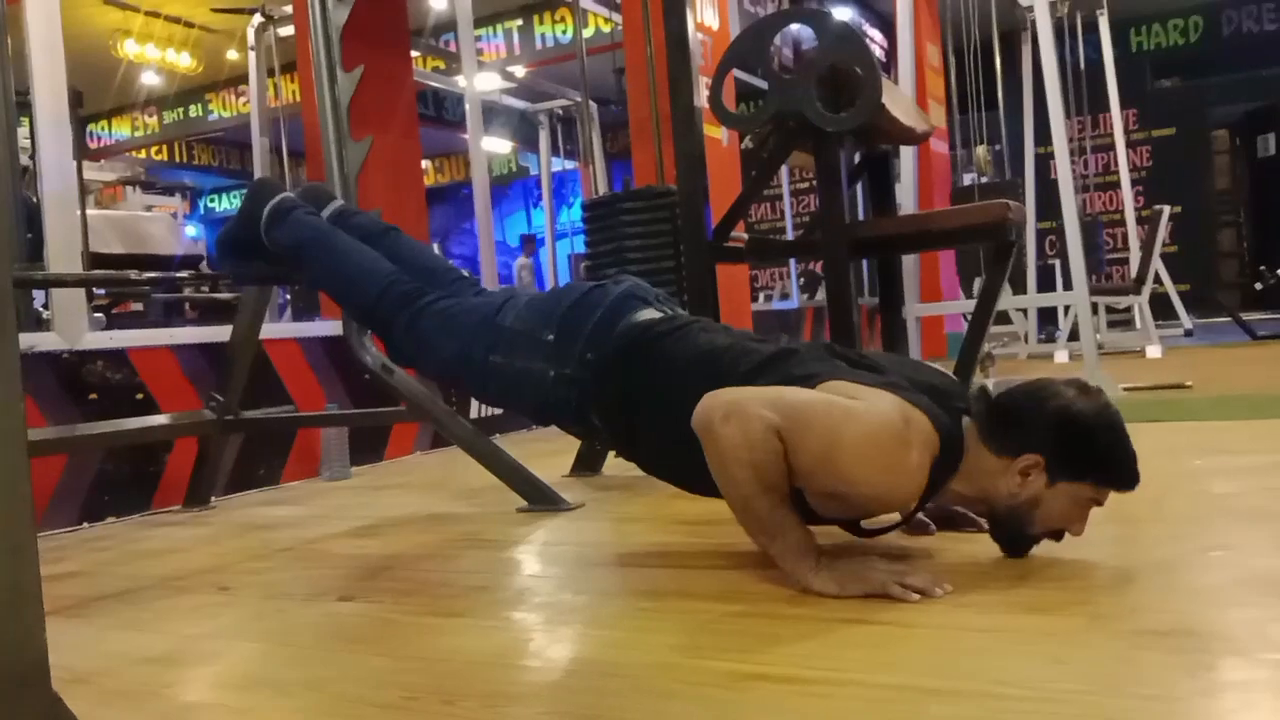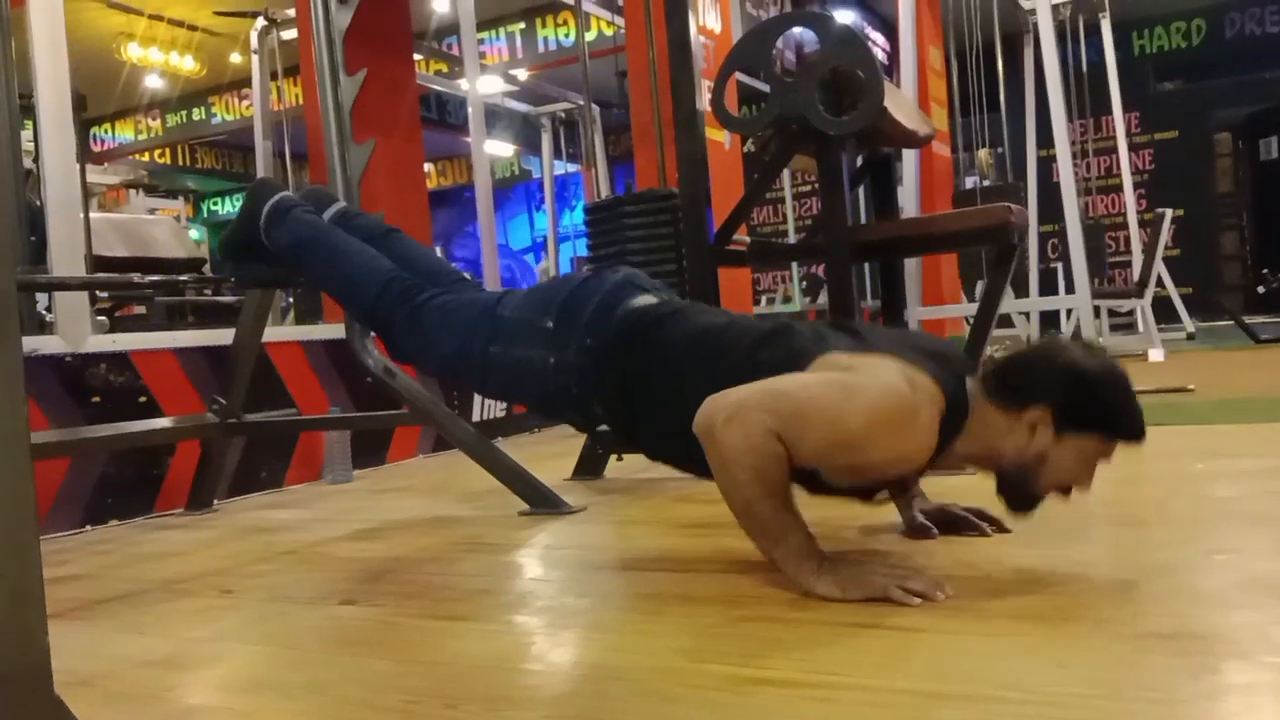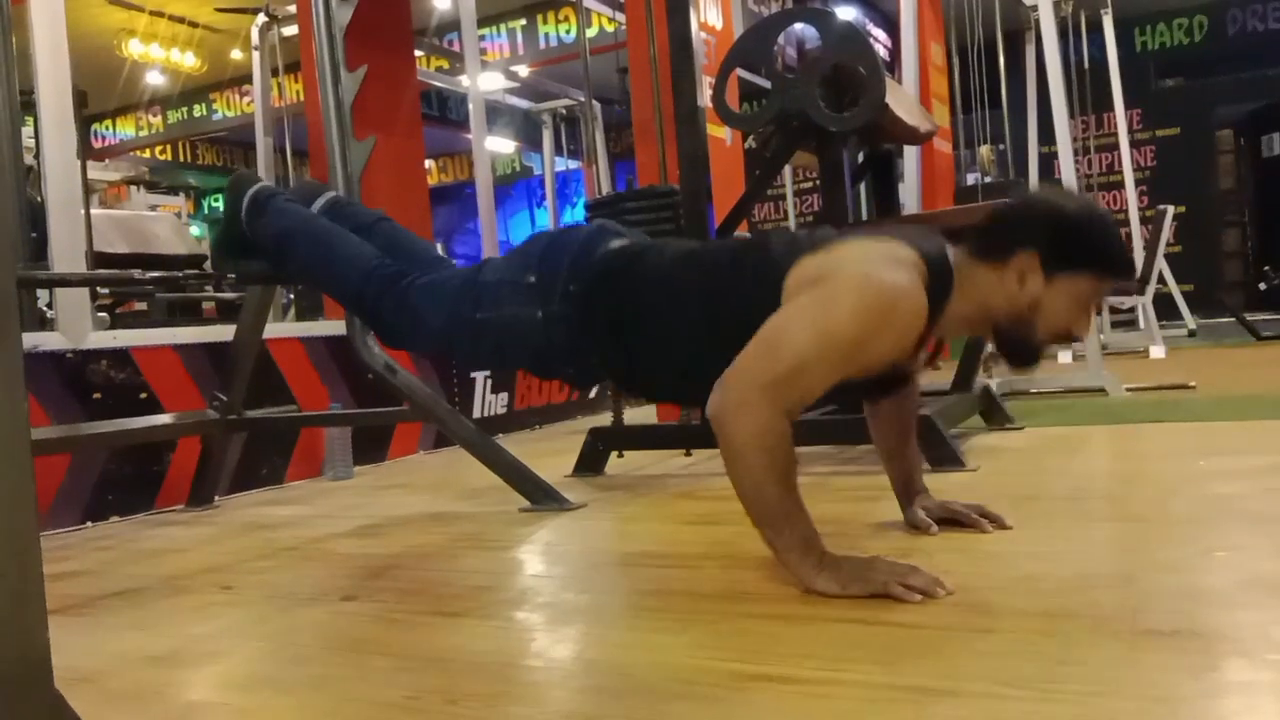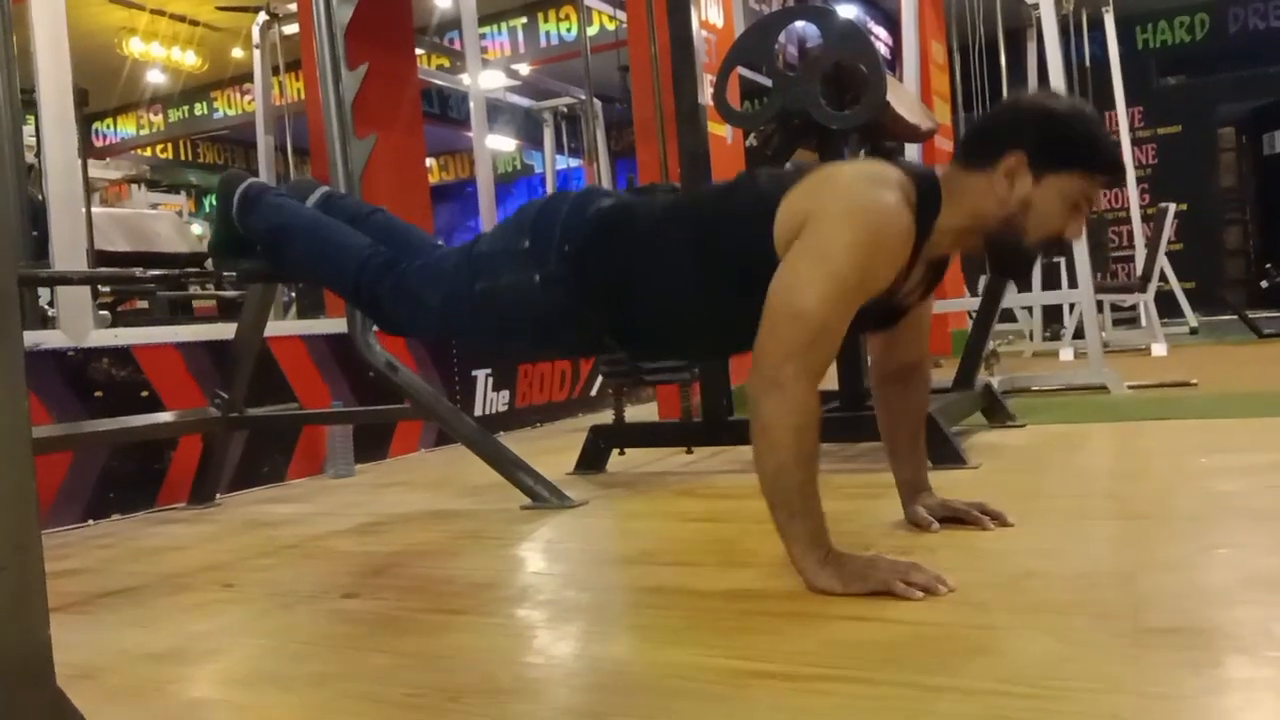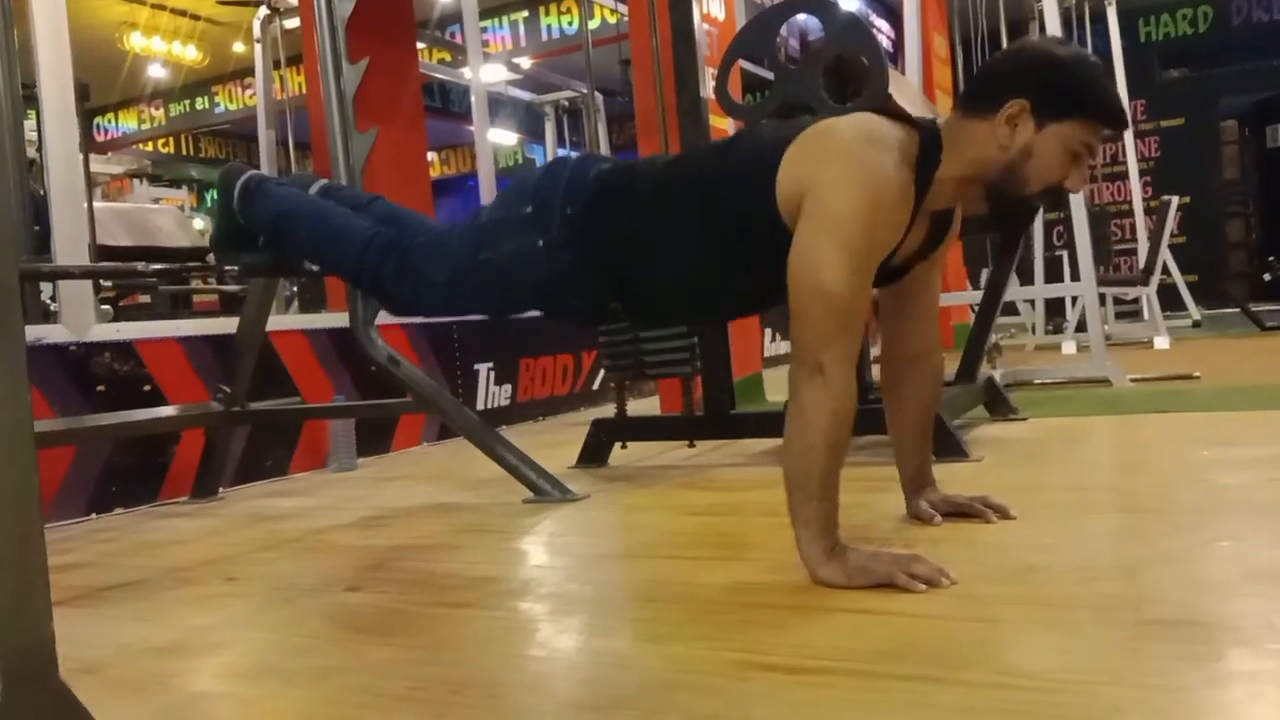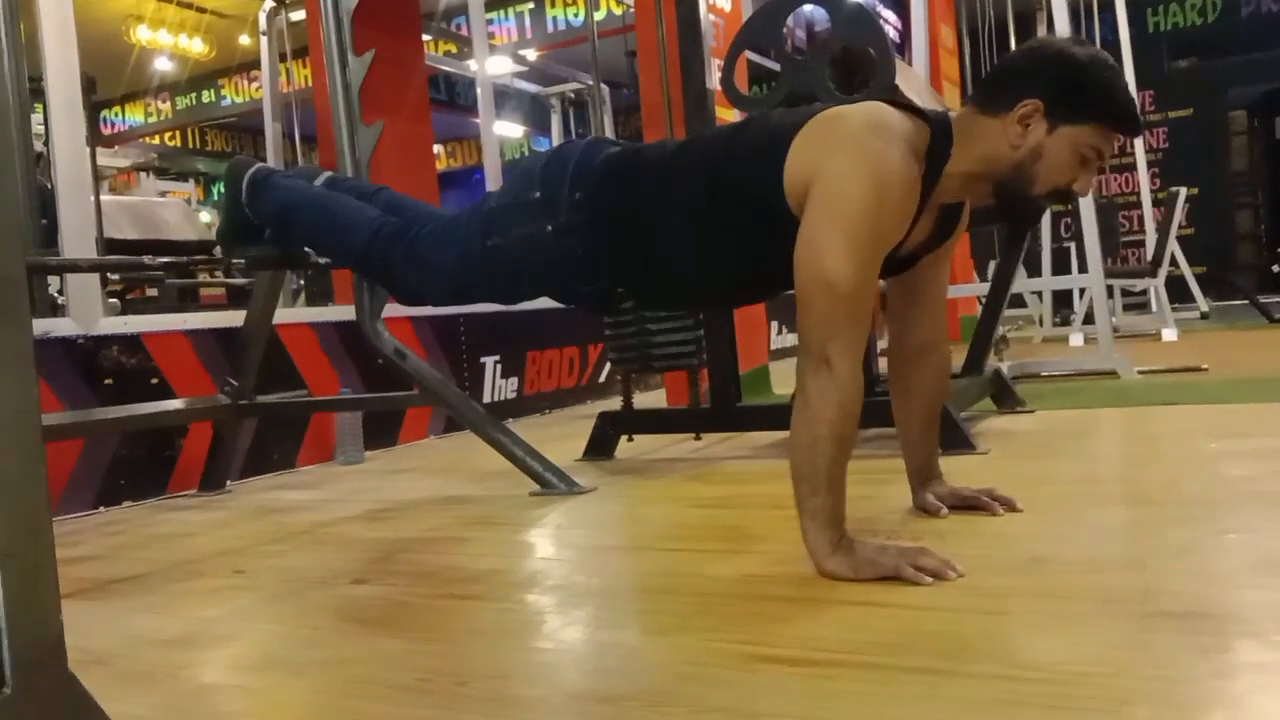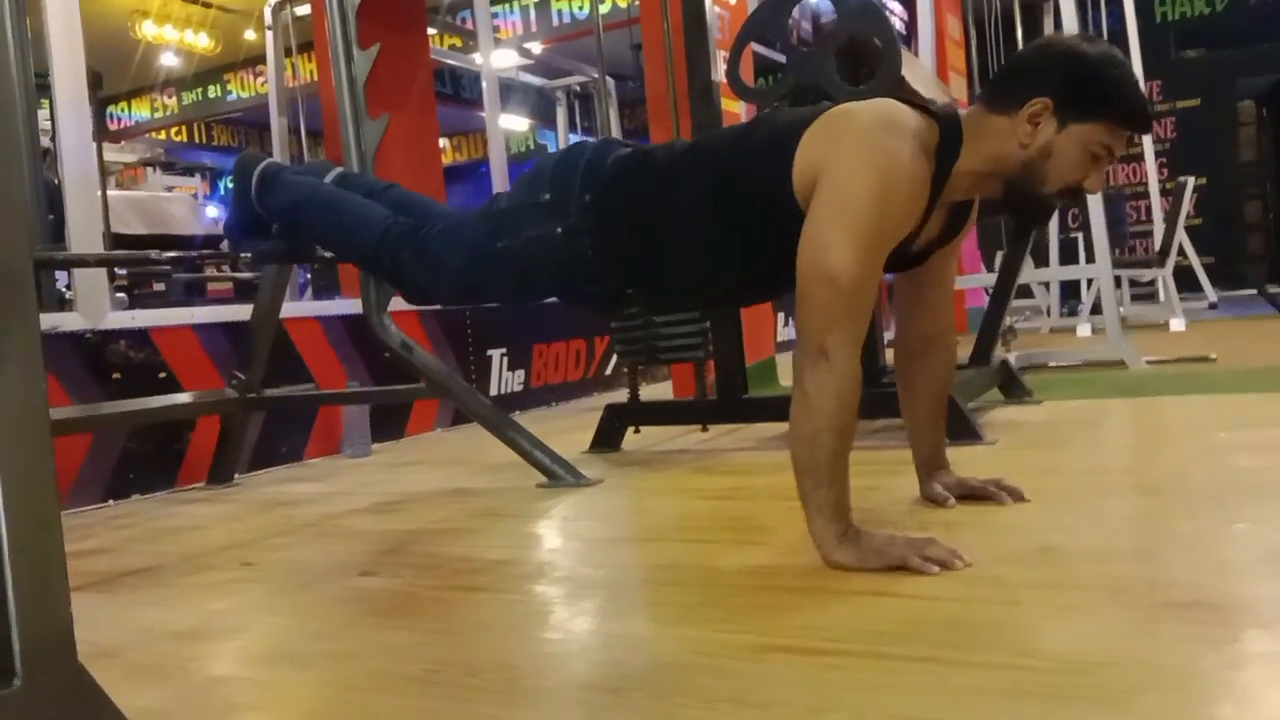
dt=0.2s
person 1, frame 1
left shoulder: (950, 410)
right shoulder: (898, 455)
right elbow: (730, 416)
left wrist: (911, 512)
right wrist: (810, 563)
left hip: (646, 327)
right hip: (594, 361)
left knee: (451, 304)
right knee: (417, 322)
left ankle: (323, 212)
right ankle: (278, 220)
person 1, frame 2
left shoulder: (953, 380)
right shoulder: (906, 418)
right elbow: (730, 421)
left wrist: (910, 501)
right wrist: (813, 568)
left hip: (644, 320)
right hip: (594, 350)
left knee: (451, 301)
right knee: (413, 318)
left ankle: (324, 214)
right ankle: (277, 220)
person 1, frame 3
left shoulder: (937, 276)
right shoulder: (891, 295)
left elbow: (887, 379)
right elbow: (742, 403)
left wrist: (913, 497)
right wrist: (814, 564)
left hip: (631, 282)
right hip: (581, 301)
left knee: (437, 285)
right knee: (403, 303)
left ankle: (321, 208)
right ankle: (264, 213)
person 1, frame 4
left shoulder: (931, 227)
right shoulder: (876, 218)
left elbow: (900, 365)
right elbow: (782, 381)
left wrist: (917, 494)
right wrist: (818, 560)
left hip: (619, 265)
right hip: (574, 264)
left knee: (423, 273)
right knee: (401, 289)
left ankle: (317, 202)
right ankle: (258, 210)
person 1, frame 5
left shoulder: (939, 194)
right shoulder: (872, 174)
left elbow: (913, 348)
right elbow: (822, 368)
left wrist: (920, 488)
right wrist: (824, 552)
left hip: (615, 253)
right hip: (574, 230)
left knee: (421, 263)
right knee: (400, 272)
left ankle: (317, 193)
right ankle: (258, 202)
person 1, frame 6
left shoulder: (947, 191)
right shoulder: (877, 162)
left elbow: (920, 341)
right elbow: (829, 359)
left wrist: (925, 480)
right wrist: (830, 544)
left hip: (623, 242)
right hip: (581, 214)
left knee: (422, 253)
right knee: (410, 262)
left ankle: (318, 185)
right ankle: (264, 194)
person 1, frame 7
left shoulder: (956, 185)
right shoulder: (887, 159)
left elbow: (925, 334)
right elbow: (826, 351)
left wrist: (932, 468)
right wrist: (835, 535)
left hip: (631, 240)
right hip: (588, 216)
left knee: (439, 251)
right knee: (417, 262)
left ankle: (329, 180)
right ankle: (272, 190)
